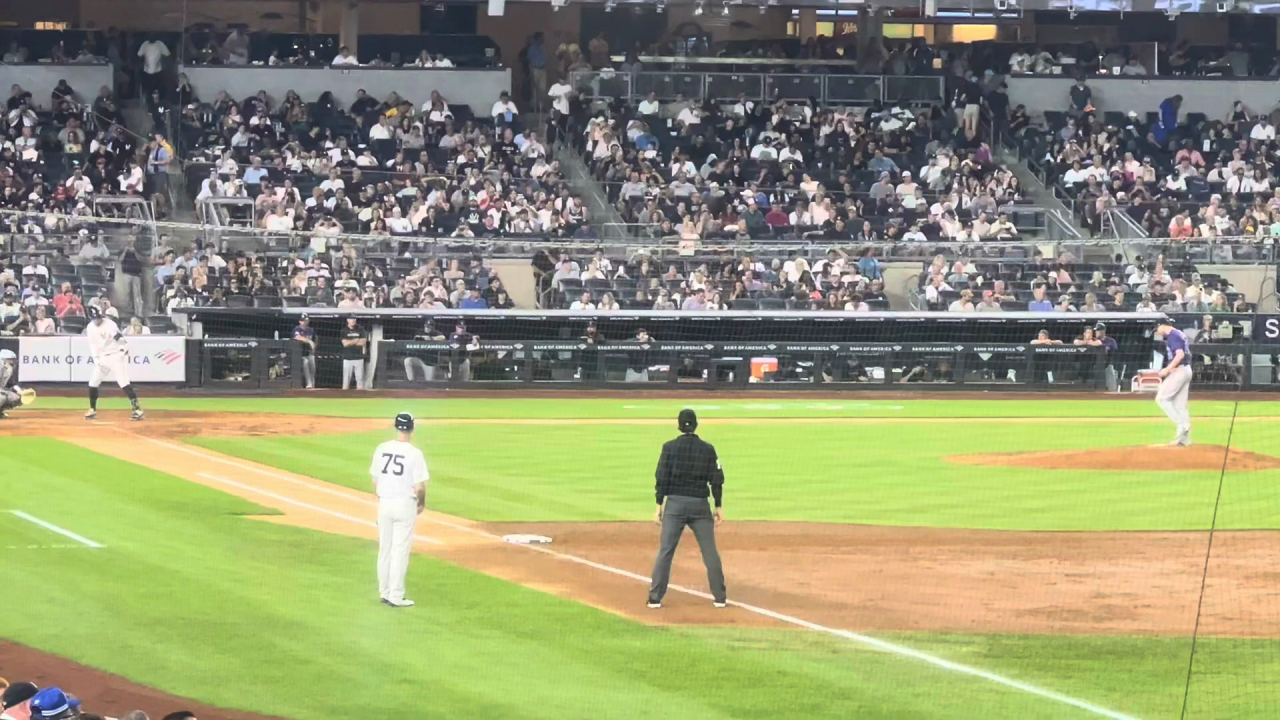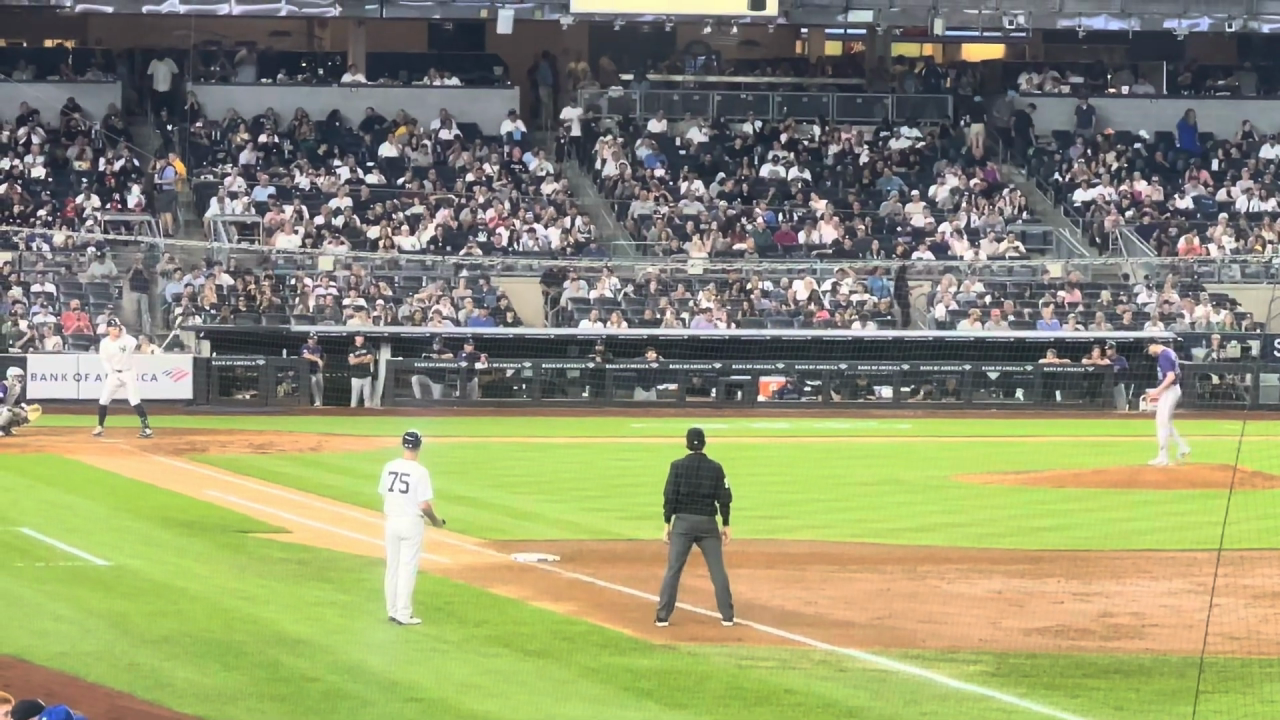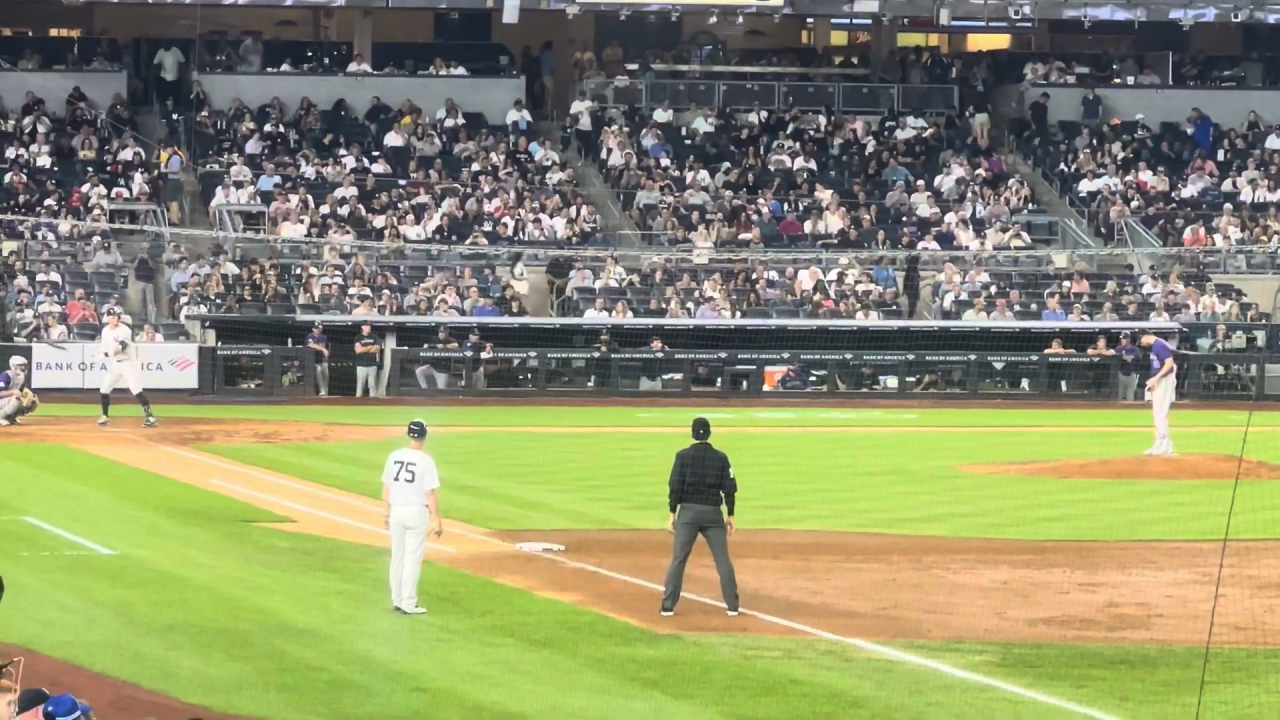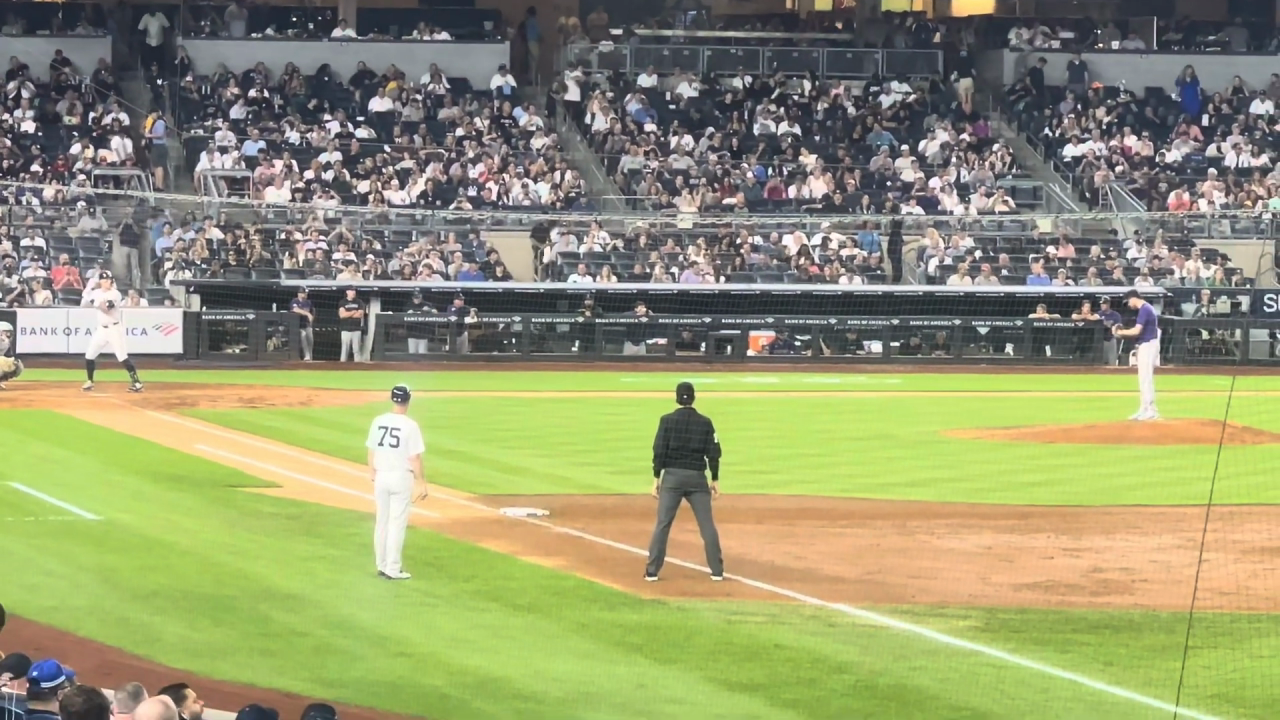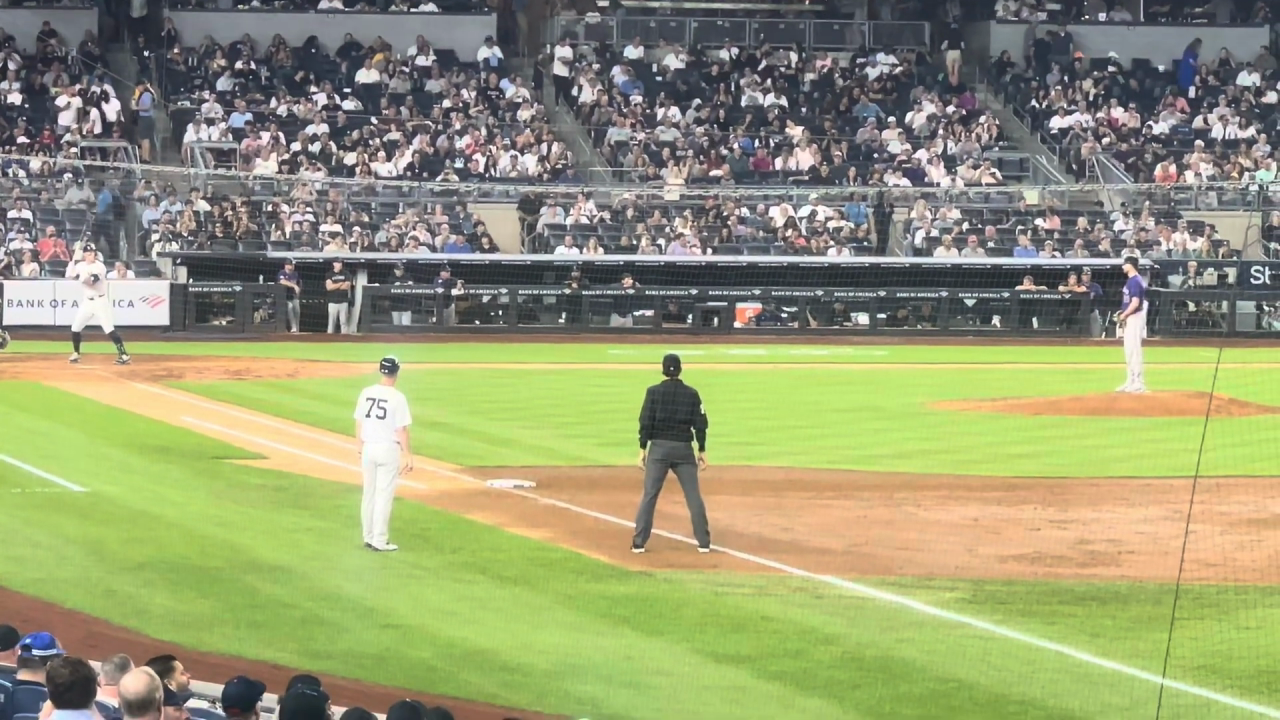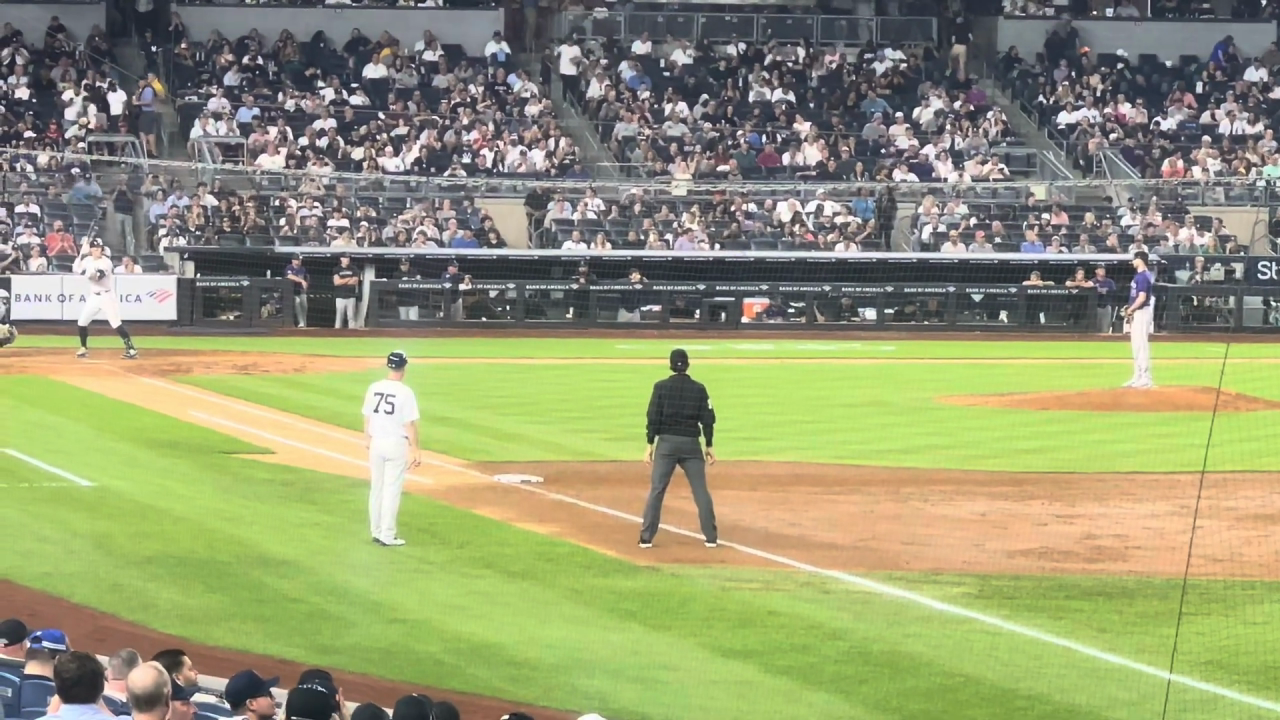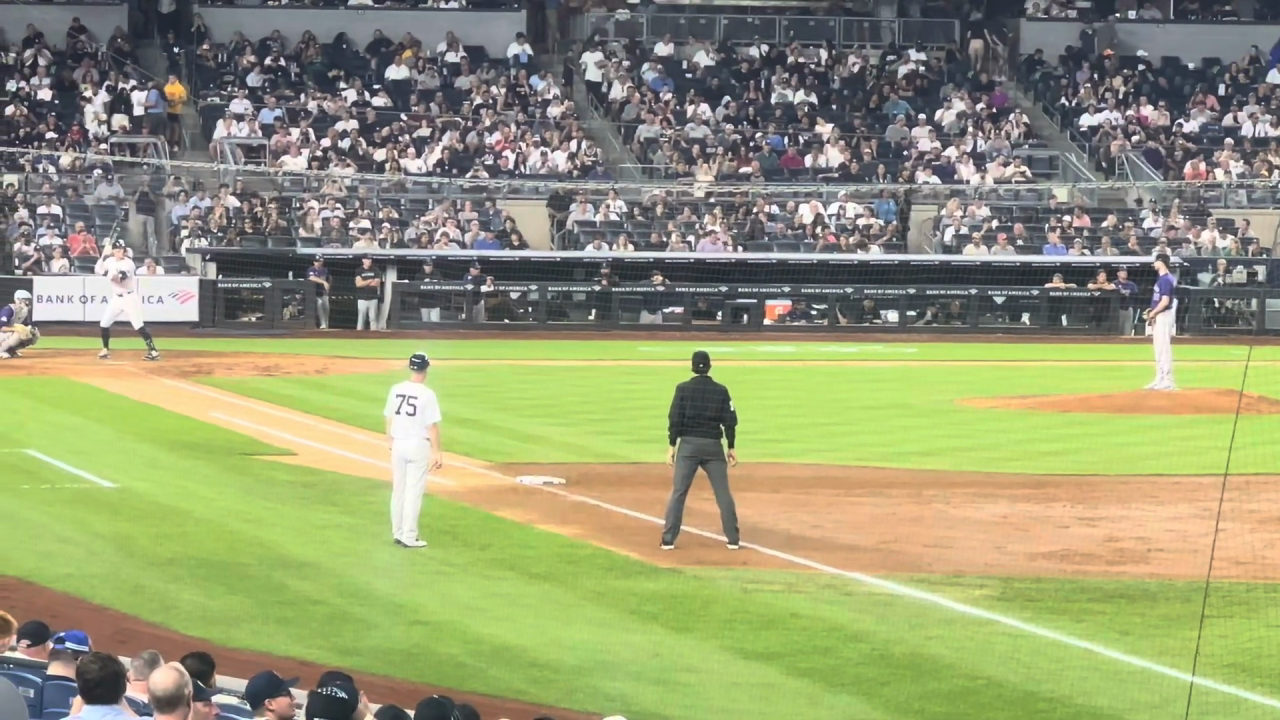
dt=0.7s
person 1, frame 1
left shoulder: (670, 447)
right shoulder: (707, 448)
left elbow: (662, 478)
right elbow: (716, 479)
left wrist: (659, 505)
right wrist: (718, 506)
left hip: (675, 503)
right hip: (700, 504)
left knee: (665, 551)
right knee: (710, 552)
left ankle: (655, 598)
right ankle: (719, 597)
person 1, frame 2
left shoulder: (678, 465)
right shoulder: (715, 467)
left elbow: (670, 497)
right elbow: (724, 499)
left wrist: (667, 524)
right wrist: (725, 525)
left hip: (683, 521)
right hip: (708, 523)
left knee: (673, 569)
right knee: (718, 570)
left ankle: (662, 617)
right ankle: (727, 616)
person 1, frame 3
left shoulder: (683, 455)
right shoulder: (721, 457)
left elbow: (675, 487)
right elbow: (729, 488)
left wrist: (672, 513)
right wrist: (730, 515)
left hip: (688, 511)
right hip: (713, 512)
left knee: (678, 559)
right knee: (723, 560)
left ankle: (668, 606)
right ankle: (732, 606)
person 1, frame 4
left shoulder: (667, 420)
right shoulder: (705, 422)
left elbow: (659, 451)
right elbow: (714, 453)
left wrist: (656, 478)
right wrist: (714, 480)
left hip: (672, 476)
right hip: (697, 477)
left knee: (662, 524)
right knee: (707, 525)
left ankle: (652, 571)
right ankle: (717, 571)
person 1, frame 5
left shoulder: (654, 392)
right shoulder: (691, 394)
left elbow: (646, 423)
right elbow: (700, 424)
left wrist: (643, 449)
right wrist: (701, 451)
left hip: (659, 447)
right hip: (683, 448)
left knee: (649, 496)
right knee: (694, 496)
left ankle: (639, 543)
right ankle: (703, 542)
person 1, frame 6
left shoulder: (661, 387)
right shoulder: (699, 389)
left elbow: (653, 418)
right elbow: (708, 420)
left wrist: (650, 445)
right wrist: (709, 446)
left hip: (666, 443)
right hip: (691, 444)
left knee: (656, 490)
right knee: (701, 491)
left ankle: (646, 538)
right ankle: (711, 538)
person 1, frame 7
left shoulder: (683, 389)
right shoulder: (721, 390)
left elbow: (675, 420)
right elbow: (730, 421)
left wrist: (672, 446)
right wrist: (731, 447)
left hip: (688, 444)
right hip: (713, 445)
left knee: (678, 492)
right knee: (723, 493)
left ankle: (668, 540)
right ankle: (733, 539)
person 2, frame 1
left shoulder: (381, 449)
right shoulder: (414, 453)
left elbow: (375, 481)
right elbow: (419, 486)
right wrist: (421, 503)
left hip: (384, 503)
right hip: (405, 504)
left knee: (385, 550)
right knee: (400, 551)
left ankle: (384, 593)
right ankle: (396, 596)
person 2, frame 2
left shoulder: (389, 467)
right shoulder: (420, 471)
left elbow: (384, 497)
right elbow: (424, 505)
right wrist: (435, 520)
left hip: (391, 522)
right hip: (411, 523)
left knee: (392, 568)
right knee: (407, 569)
left ankle: (392, 611)
right ankle: (403, 615)
person 2, frame 3
left shoulder: (394, 456)
right shoulder: (426, 460)
left elbow: (386, 488)
right elbow: (430, 493)
left wrist: (387, 512)
right wrist: (437, 520)
left hip: (397, 511)
right hip: (417, 512)
left knee: (397, 557)
right knee: (412, 559)
left ankle: (397, 601)
right ankle: (408, 604)
person 2, frame 4
left shoulder: (378, 421)
right shoulder: (410, 425)
left elbow: (370, 453)
right elbow: (415, 458)
left wrist: (373, 476)
right wrist: (422, 483)
left hip: (381, 476)
right hip: (401, 478)
left knee: (381, 522)
right knee: (397, 524)
left ankle: (381, 566)
right ankle: (393, 569)
person 2, frame 5
left shoulder: (366, 393)
right shoulder: (397, 397)
left elbow: (358, 424)
right elbow: (402, 430)
left wrist: (361, 447)
right wrist: (408, 455)
left hip: (369, 448)
right hip: (388, 449)
left knee: (369, 494)
right knee: (384, 496)
left ankle: (368, 537)
right ankle: (380, 541)
person 2, frame 6
left shoulder: (373, 388)
right shoulder: (405, 392)
left elbow: (366, 418)
right elbow: (410, 424)
left wrist: (369, 441)
right wrist: (415, 450)
left hip: (376, 443)
right hip: (397, 445)
left knee: (376, 489)
right knee: (392, 490)
left ankle: (376, 532)
right ankle: (387, 536)
person 2, frame 7
left shoulder: (395, 390)
right shoulder: (427, 394)
left elbow: (388, 420)
right elbow: (432, 426)
left wrist: (391, 443)
right wrist: (437, 452)
left hip: (398, 445)
right hip: (418, 446)
left knee: (398, 490)
right knee: (413, 492)
left ankle: (398, 533)
right ankle: (409, 537)
